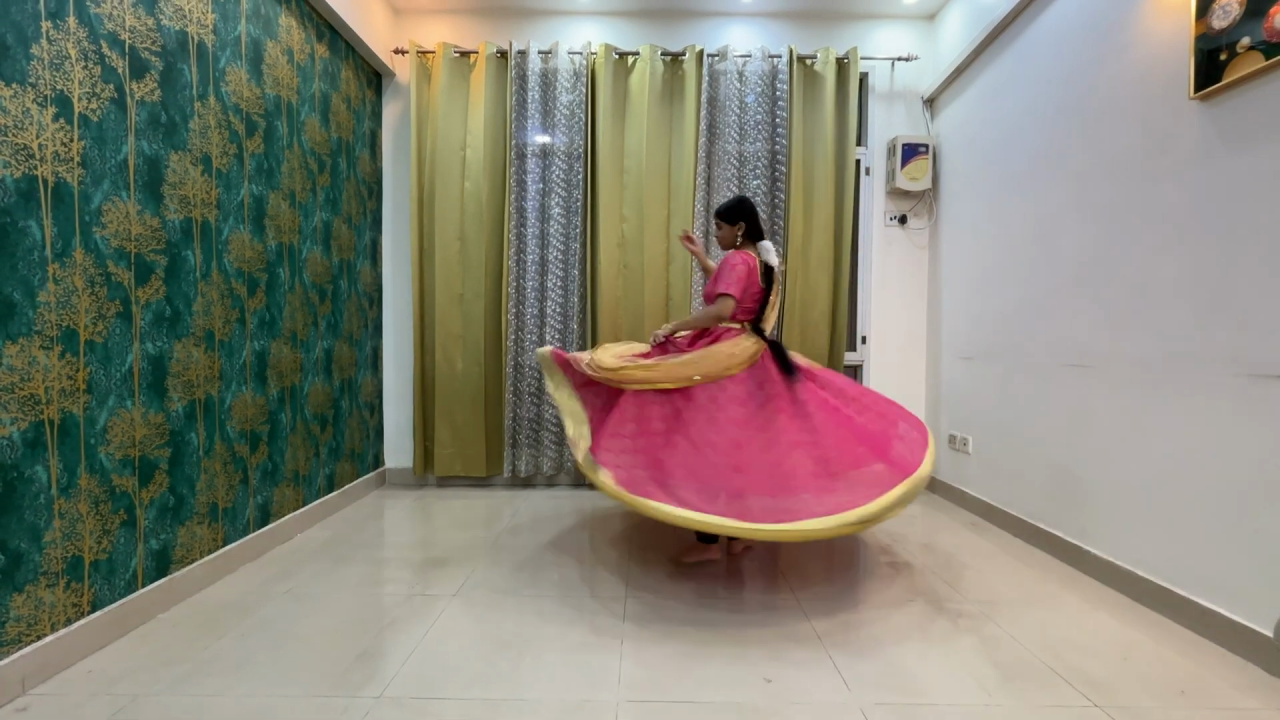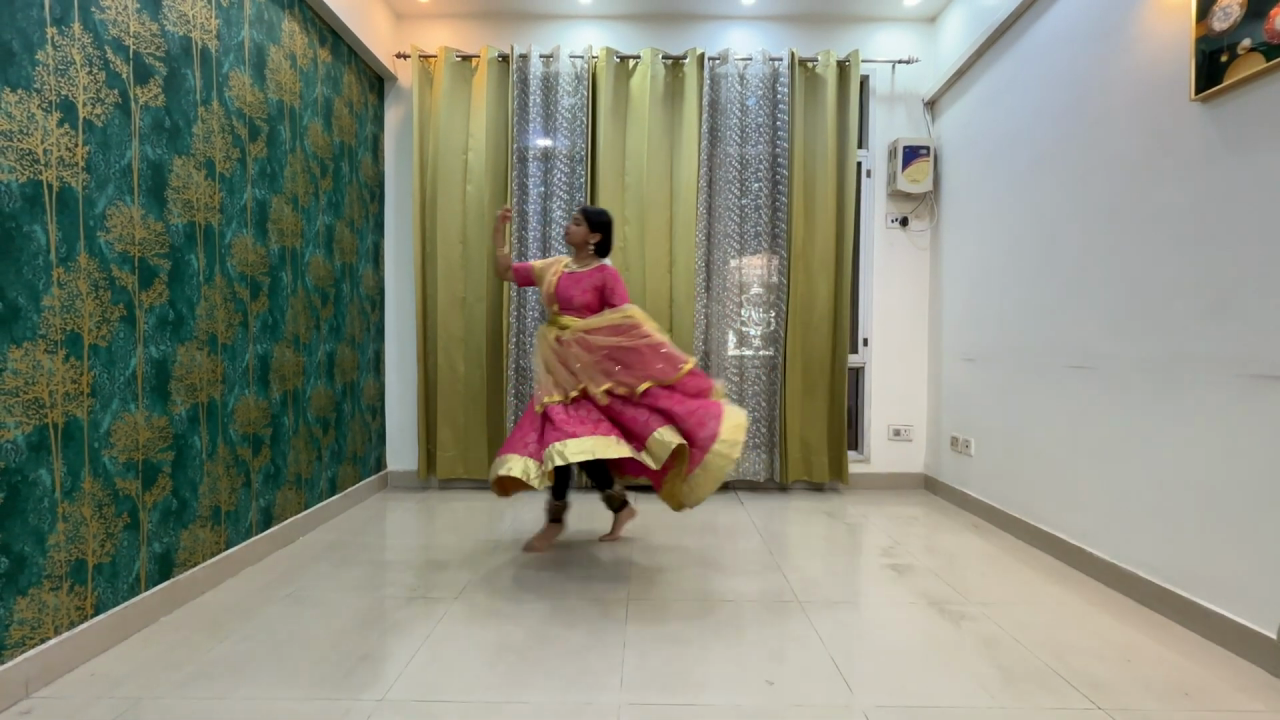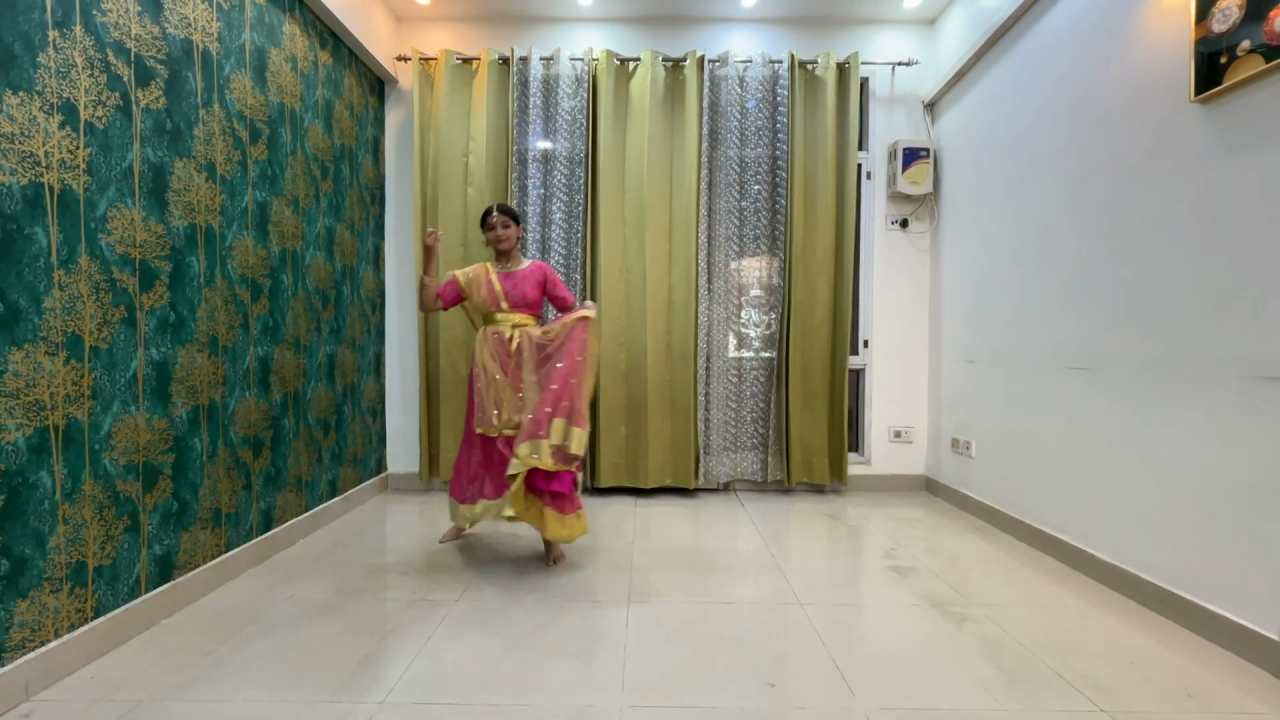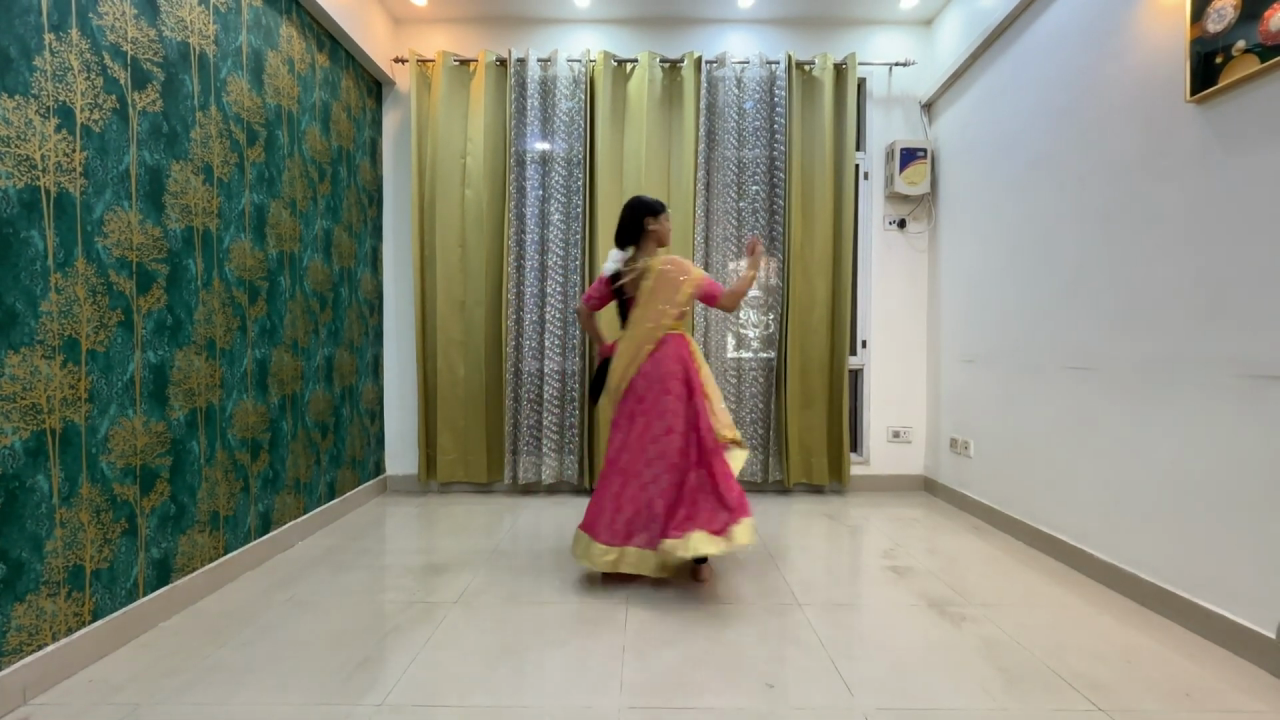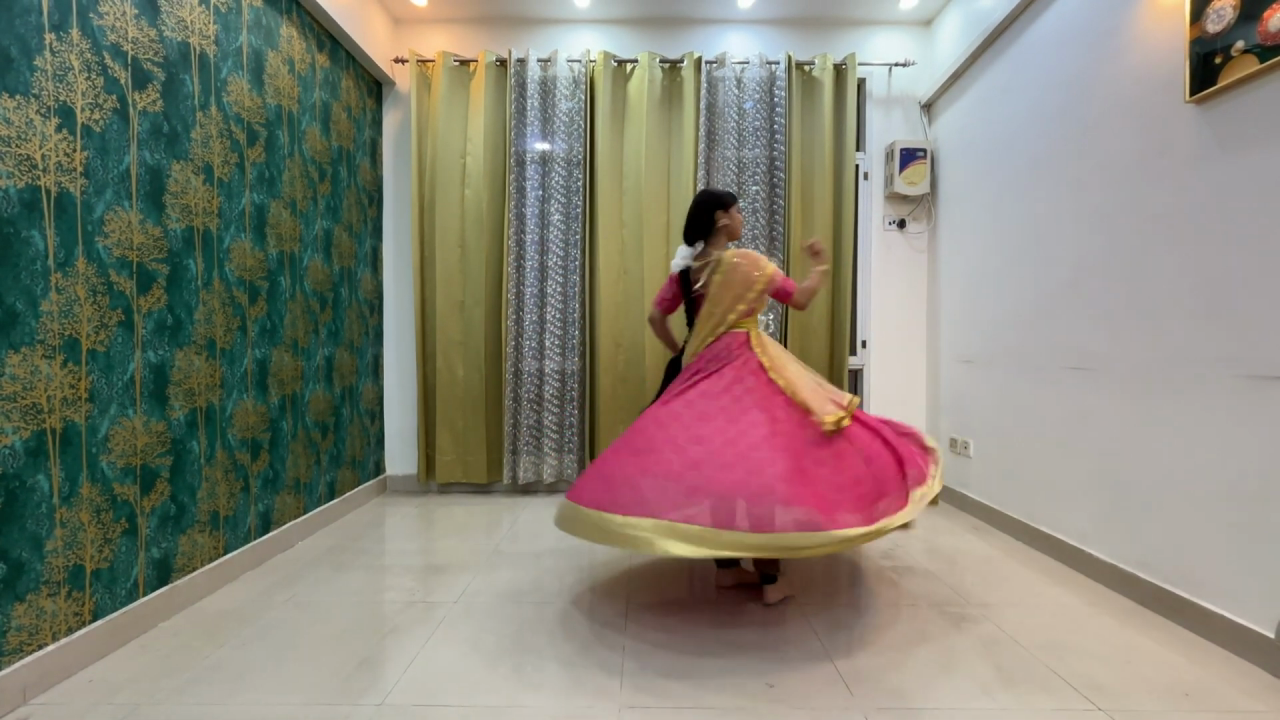
dt=1s
person 1, frame 1
left shoulder: (734, 260)
right shoulder: (762, 262)
left elbow: (723, 307)
left wrist: (675, 328)
right wrist: (700, 254)
left hip: (722, 356)
right hip: (752, 356)
left knee: (706, 443)
right knee: (743, 446)
left ankle: (711, 540)
right ankle: (737, 532)
person 1, frame 2
left shoulder: (606, 275)
right shoulder: (553, 267)
left elbow: (628, 321)
right elbow: (504, 272)
right wrist: (499, 232)
left hip: (587, 359)
right hip: (555, 359)
left knee: (572, 435)
right knee: (574, 434)
left ankle: (555, 521)
right ankle: (621, 506)
person 1, frame 3
left shoulder: (540, 271)
right shoulder: (473, 276)
left elbow: (571, 309)
right elbow: (429, 304)
left wrist: (586, 311)
right wrist: (431, 257)
left hip: (532, 360)
right hip: (491, 363)
left knee: (539, 441)
right knee: (492, 441)
left ankle: (552, 532)
right ankle: (468, 517)
person 1, frame 4
left shoulder: (617, 271)
right shoulder: (679, 269)
left elbow: (584, 310)
right elbow: (729, 302)
left wrist: (602, 346)
right wrist: (753, 267)
left hip: (638, 366)
right hip: (673, 365)
left knee: (643, 457)
right knee: (691, 457)
left ankle: (627, 552)
right ankle: (696, 556)
person 1, frame 5
left shoulder: (685, 269)
right shoulder: (748, 262)
left elbow: (656, 317)
right elbow: (800, 299)
left wrist: (680, 351)
right wrist: (820, 265)
left hip: (705, 365)
right hip: (746, 364)
left knee: (726, 468)
right knee: (770, 463)
left ankle: (727, 565)
right ankle: (769, 577)
